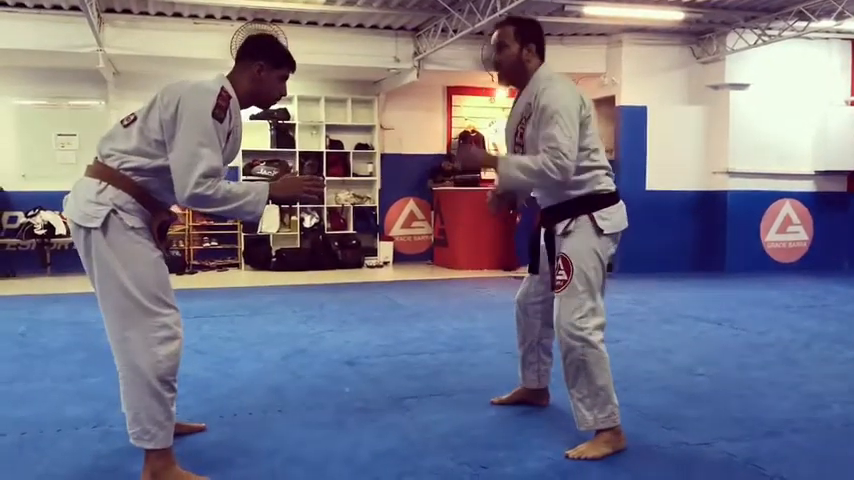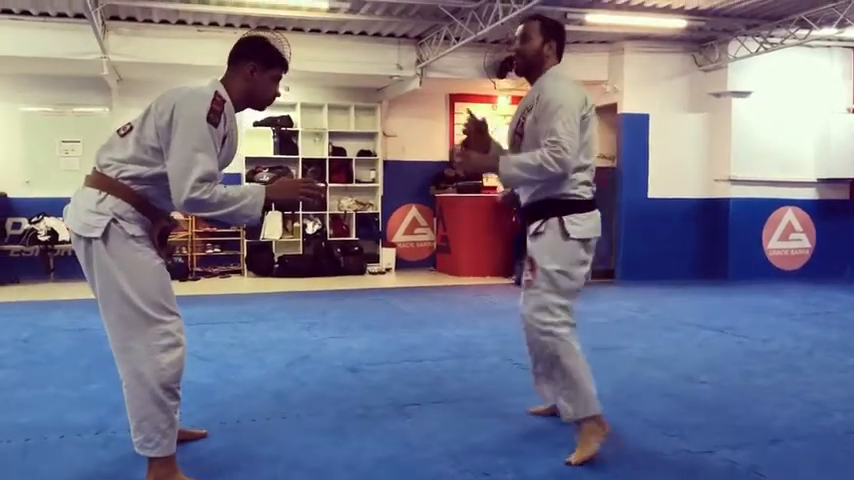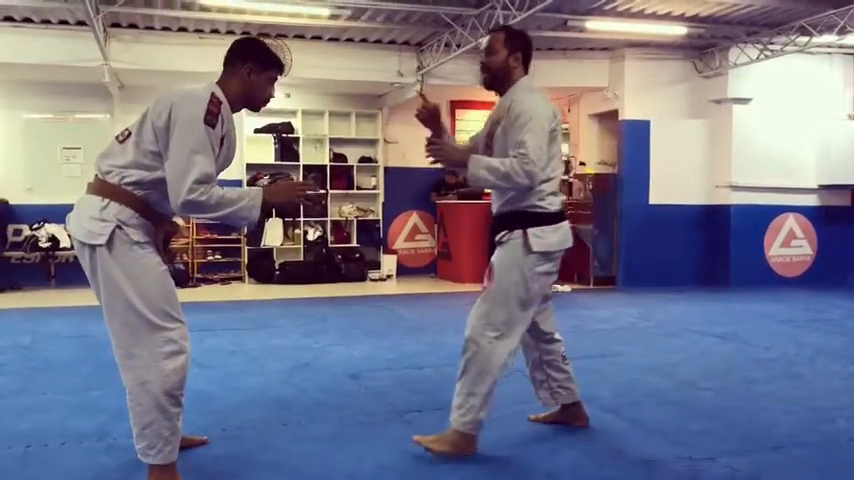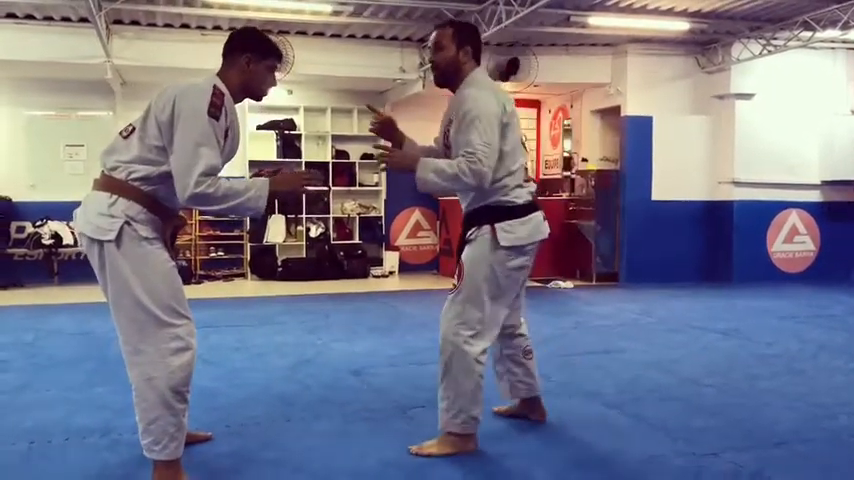
dt=0.4s
person 1, frame 1
left shoulder: (218, 104)
right shoulder: (207, 99)
left elbow: (186, 182)
right elbow: (197, 188)
left wrist: (230, 200)
right wrist: (272, 190)
left hip: (120, 208)
right hip: (109, 210)
left knee: (145, 326)
right knee: (154, 332)
left ankle: (155, 420)
person 1, frame 2
left shoulder: (211, 107)
right shoulder: (202, 104)
right elbow: (194, 193)
left wrist: (237, 201)
right wrist: (268, 194)
left hip: (120, 216)
right hip: (109, 218)
left knee: (151, 334)
right knee: (157, 340)
left ankle: (159, 426)
person 1, frame 3
left shoulder: (209, 110)
right shoulder: (199, 107)
right elbow: (191, 195)
left wrist: (230, 207)
right wrist: (265, 196)
left hip: (124, 223)
right hip: (113, 225)
left knee: (151, 341)
right knee: (161, 347)
left ankle: (162, 433)
person 1, frame 4
left shoulder: (211, 102)
right shoulder: (203, 99)
right elbow: (198, 188)
left wrist: (216, 205)
right wrist: (271, 187)
left hip: (129, 218)
right hip: (121, 221)
left knee: (156, 336)
right knee: (168, 342)
left ankle: (165, 429)
person 2, frame 1
left shoulder: (554, 95)
right shoulder: (528, 99)
left elbow: (557, 166)
left wrist: (495, 163)
right wrist: (508, 189)
left hip: (587, 219)
right hip: (560, 220)
left knee: (577, 323)
right knee: (532, 304)
left ankle: (608, 430)
right ankle: (534, 387)
person 2, frame 2
left shoulder: (560, 92)
right shoulder: (536, 98)
left elbow: (557, 159)
right elbow: (525, 161)
left wrist: (495, 163)
right wrist: (487, 147)
left hip: (563, 221)
right hip: (547, 221)
left knee: (543, 318)
right knee: (543, 316)
left ankle: (590, 420)
right ankle: (567, 400)
person 2, frame 3
left shoulder: (528, 104)
right shoulder: (509, 107)
left elbow: (524, 172)
right elbow: (476, 156)
left wrist: (462, 159)
right wrist: (440, 133)
left hip: (528, 233)
right hip: (530, 232)
left knee: (487, 329)
right knee: (536, 325)
left ankle: (462, 432)
right ankle: (569, 405)
person 2, frame 4
left shoulder: (478, 98)
right shoulder: (467, 98)
left elbow: (475, 171)
right elbow: (445, 159)
left wrist: (412, 165)
right wrist: (400, 141)
left hip: (500, 228)
right hip: (510, 224)
left knee: (462, 326)
right knee: (504, 320)
left ankle: (459, 432)
right ankle: (528, 399)
